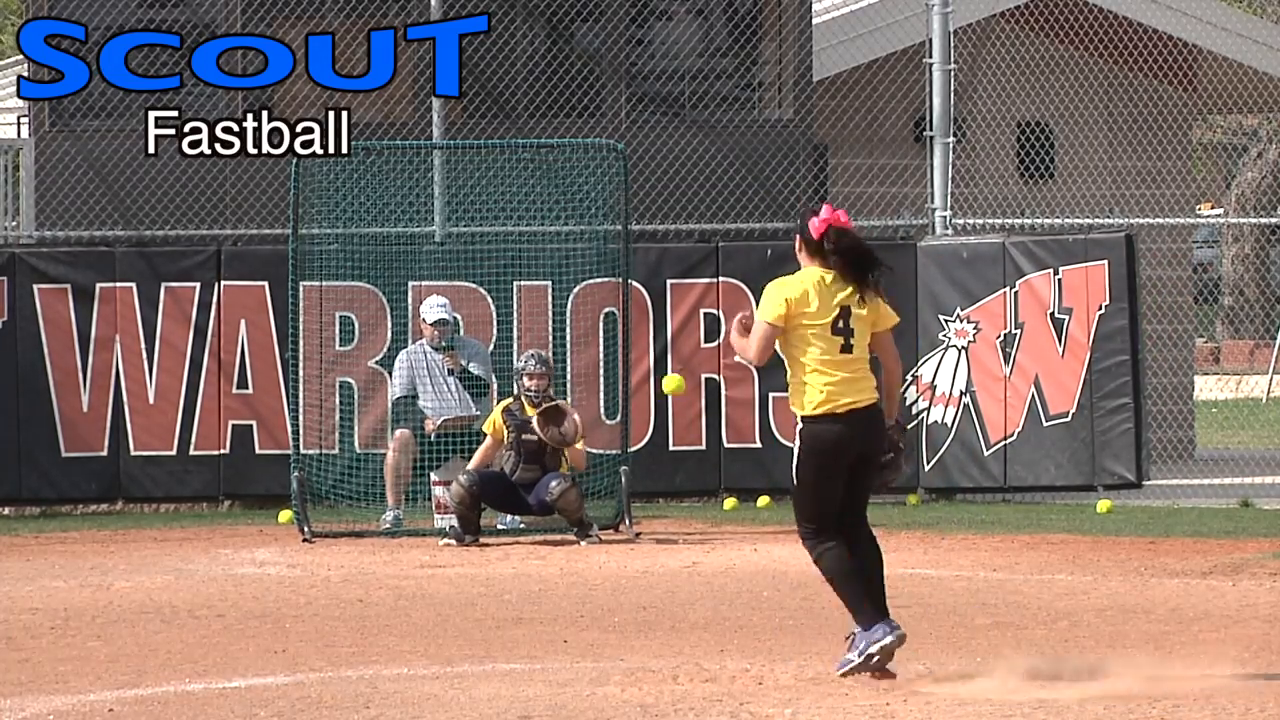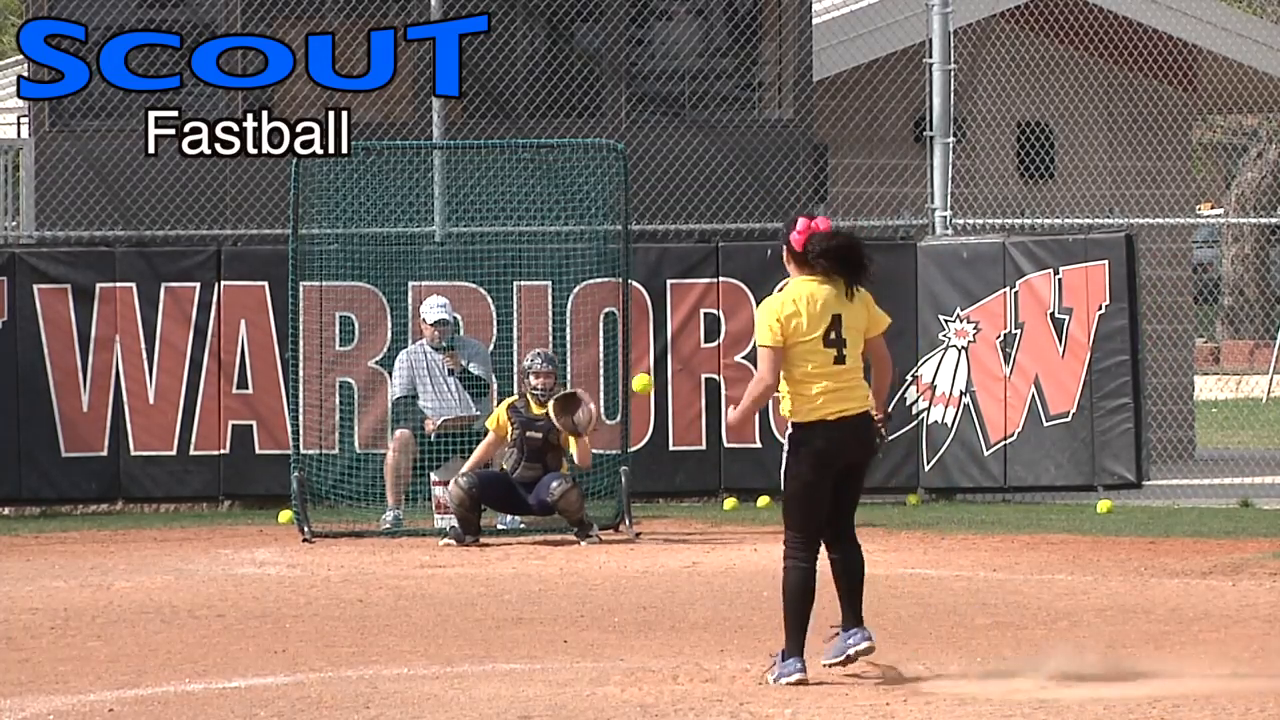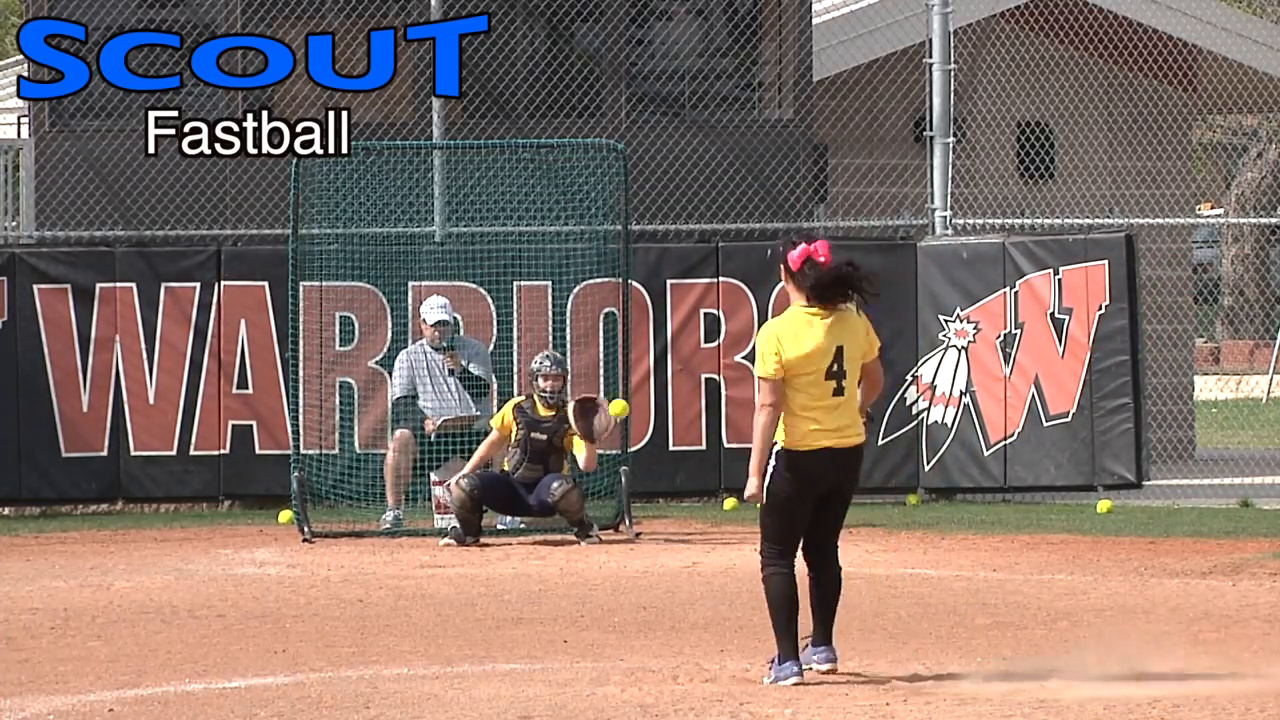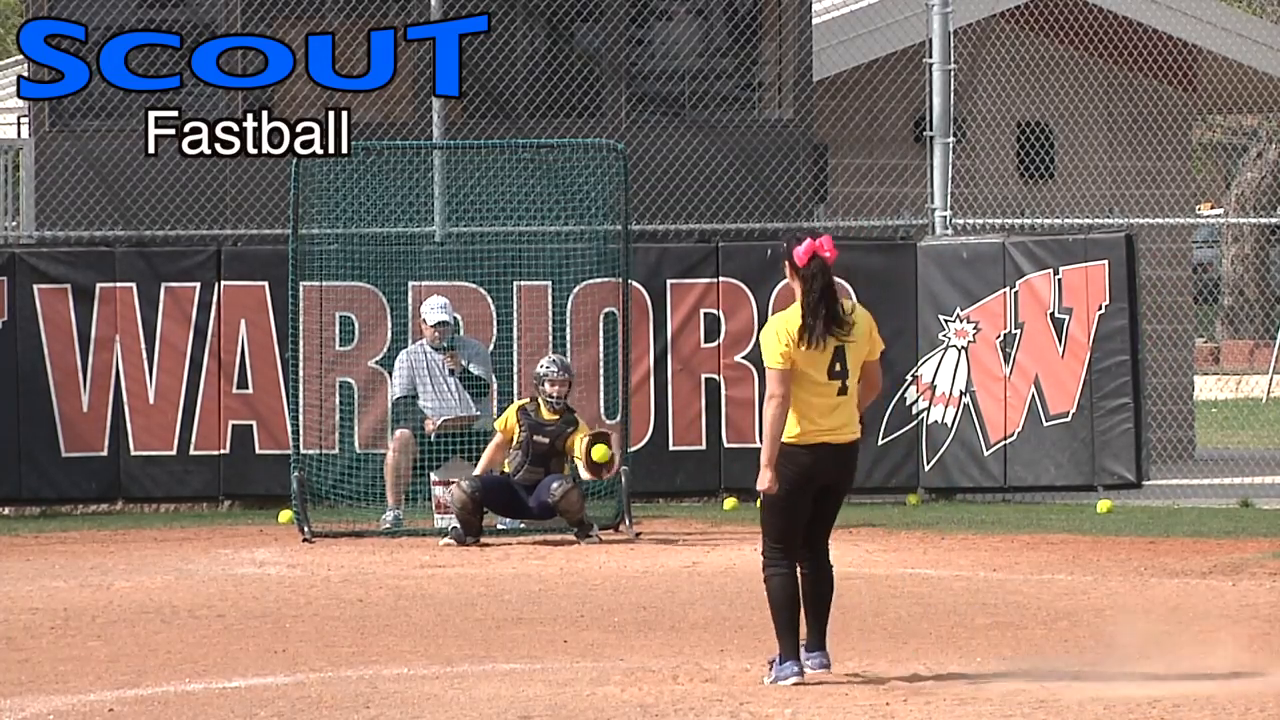
dt=0.1s
person 1, frame 1
left shoulder: (785, 289)
right shoulder: (863, 289)
left elbow: (757, 355)
right elbow: (891, 359)
left wrist: (738, 333)
right wrist: (891, 418)
left hip: (824, 427)
right hip: (867, 420)
left knee: (819, 533)
right knee: (851, 523)
left ankle: (874, 627)
right ankle: (875, 629)
person 1, frame 2
left shoulder: (777, 307)
right shoulder: (857, 297)
left elbow: (766, 382)
right elbow: (883, 364)
left wrist: (739, 412)
right wrist: (878, 412)
left hip: (811, 436)
right hip: (859, 429)
left knee: (800, 546)
right knee: (839, 532)
left ankle: (793, 659)
right ankle: (853, 629)
person 1, frame 3
left shoulder: (777, 332)
right shoulder: (854, 319)
left elbow: (768, 409)
right elbow: (873, 382)
left wrist: (756, 474)
left hip: (799, 457)
right hip: (848, 453)
left knee: (777, 557)
right knee: (821, 550)
left ankle: (788, 661)
right ankle: (822, 647)
person 1, frame 4
left shoulder: (783, 326)
right shoulder: (859, 319)
left elbow: (776, 400)
right elbow: (873, 383)
left wrist: (767, 464)
left hip: (797, 454)
right hip: (844, 452)
left knee: (779, 556)
right knee: (814, 549)
left ankle: (788, 661)
right ankle: (817, 649)
person 2, frame 1
left shoulder: (474, 349)
right shoulder: (408, 357)
left elbow: (482, 391)
right elbow: (401, 404)
left wrist: (460, 369)
right wrist: (422, 420)
left hip: (473, 429)
right hip: (429, 431)
right knee: (401, 438)
right ankle: (393, 511)
person 2, frame 2
left shoulder: (474, 349)
right shoulder: (408, 357)
left elbow: (482, 391)
right elbow: (401, 403)
left wrist: (460, 369)
right wrist: (422, 421)
left hip: (473, 429)
right hip: (429, 432)
right knee: (401, 438)
right ankle: (393, 511)
person 2, frame 3
left shoulder: (474, 349)
right shoulder: (408, 357)
left elbow: (482, 391)
right elbow: (401, 404)
left wrist: (460, 370)
right wrist: (422, 420)
left hip: (473, 429)
right hip: (429, 432)
right knee: (401, 438)
right ankle: (393, 510)
person 2, frame 4
left shoulder: (474, 349)
right shoulder: (408, 357)
left elbow: (483, 391)
right elbow: (401, 404)
left wrist: (461, 370)
right wrist: (422, 420)
left hip: (474, 429)
right hip: (430, 431)
right knee: (401, 438)
right ankle: (394, 511)
person 3, frame 1
right shoulder: (506, 409)
left elbow: (581, 464)
right elbow: (489, 448)
left wrist: (568, 445)
right wrist: (465, 485)
left hip: (544, 491)
right hip: (510, 486)
left knee: (561, 486)
right knee: (464, 483)
left ankle: (584, 529)
right ankle: (467, 532)
person 3, frame 2
right shoulder: (511, 407)
left elbow: (583, 462)
right elbow: (490, 444)
left wrist: (580, 435)
right wrist: (462, 474)
left hip: (544, 491)
right hip: (511, 485)
left knee: (562, 487)
right knee: (463, 486)
left ankle: (584, 529)
right ankle: (468, 531)
person 3, frame 3
left shoulder: (570, 418)
right shoulder: (516, 407)
left elbow: (587, 465)
right elbow: (493, 443)
left wrist: (589, 439)
right wrist: (464, 473)
left hip: (545, 492)
right hip: (512, 486)
left knee: (563, 487)
right knee: (465, 488)
left ankle: (584, 529)
right ankle: (468, 532)
person 3, frame 4
left shoulder: (574, 425)
right shoulder: (520, 410)
left elbow: (587, 473)
right elbow: (498, 445)
left wrist: (593, 472)
right wrist: (475, 478)
left hip: (544, 496)
right hip: (511, 488)
left knee: (563, 487)
right knee: (464, 491)
left ankle: (584, 529)
right ankle: (469, 532)
